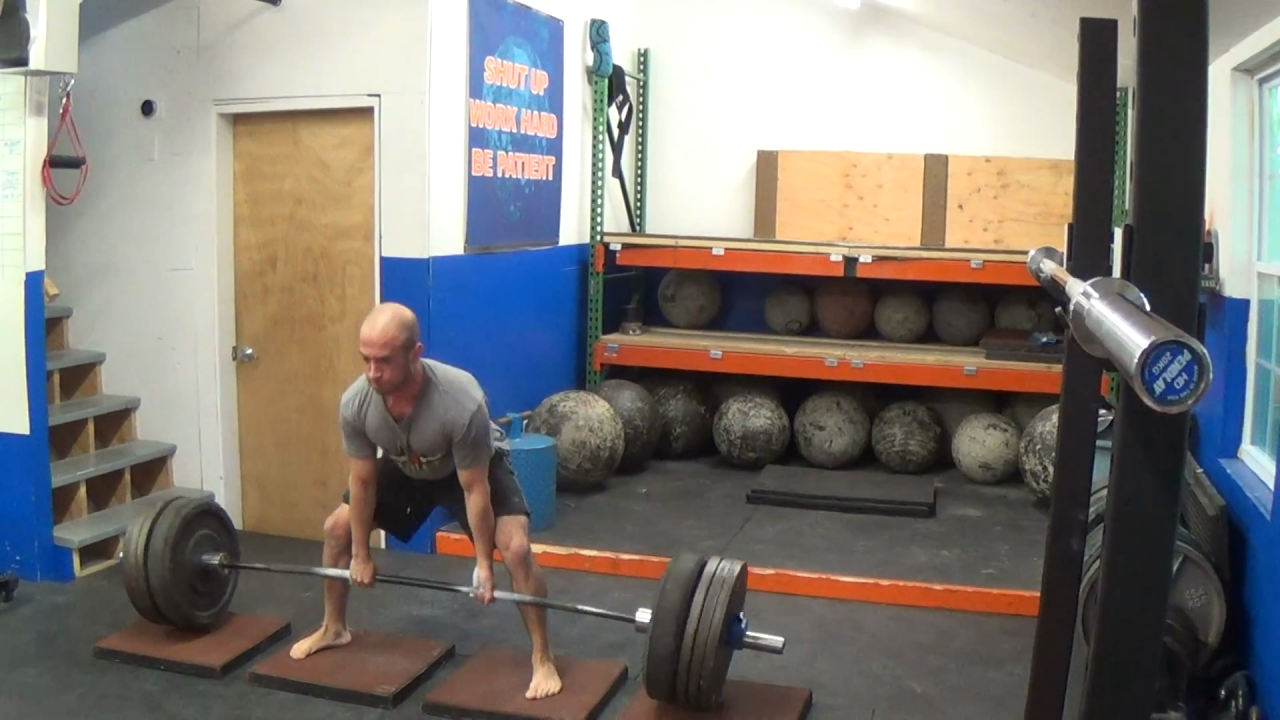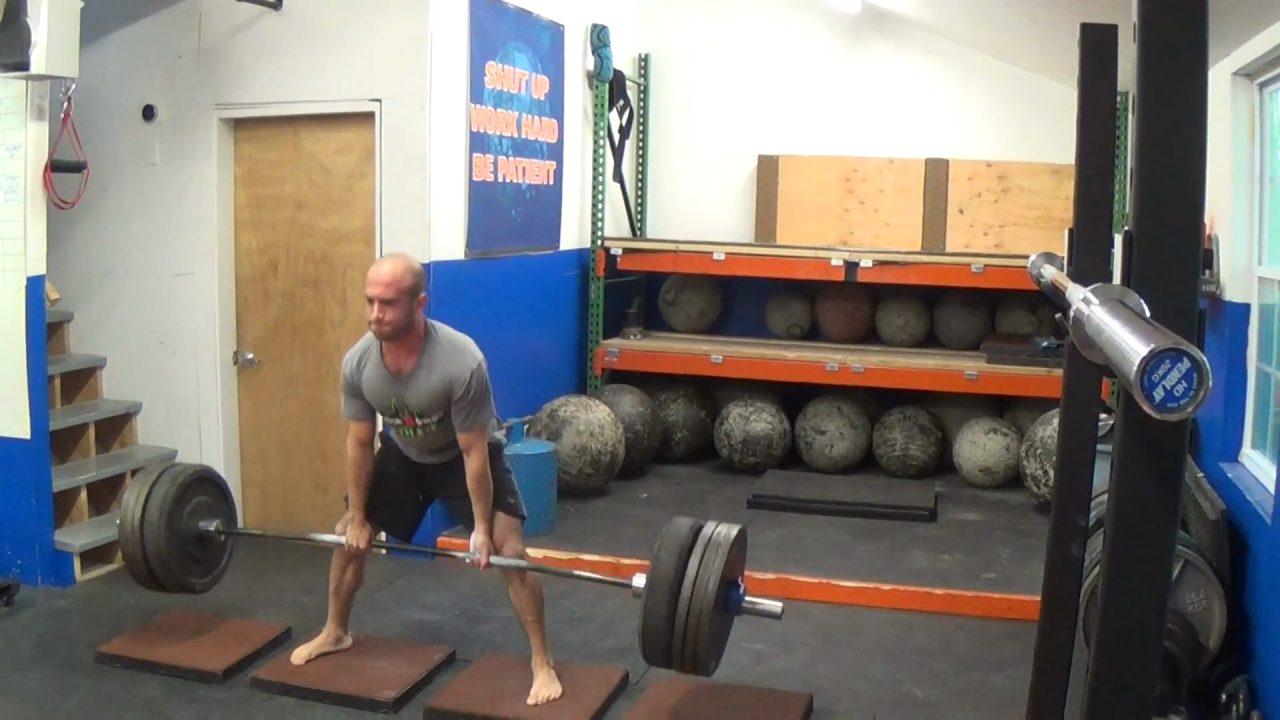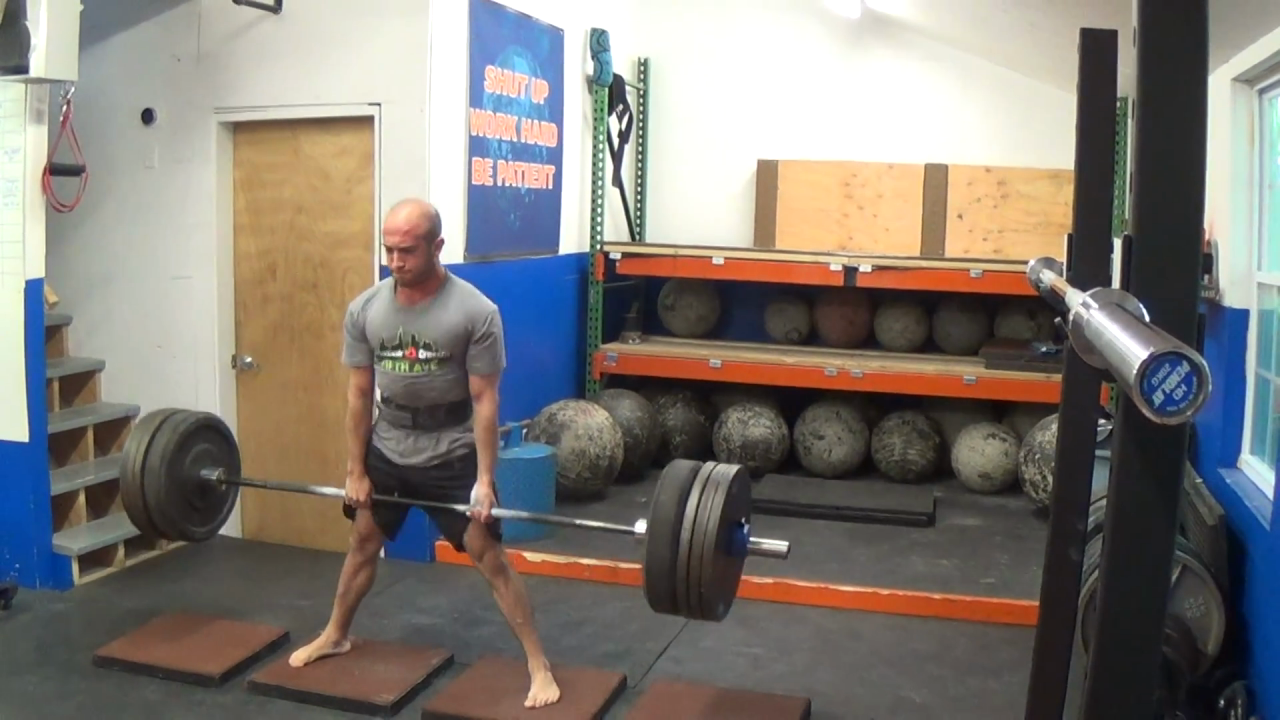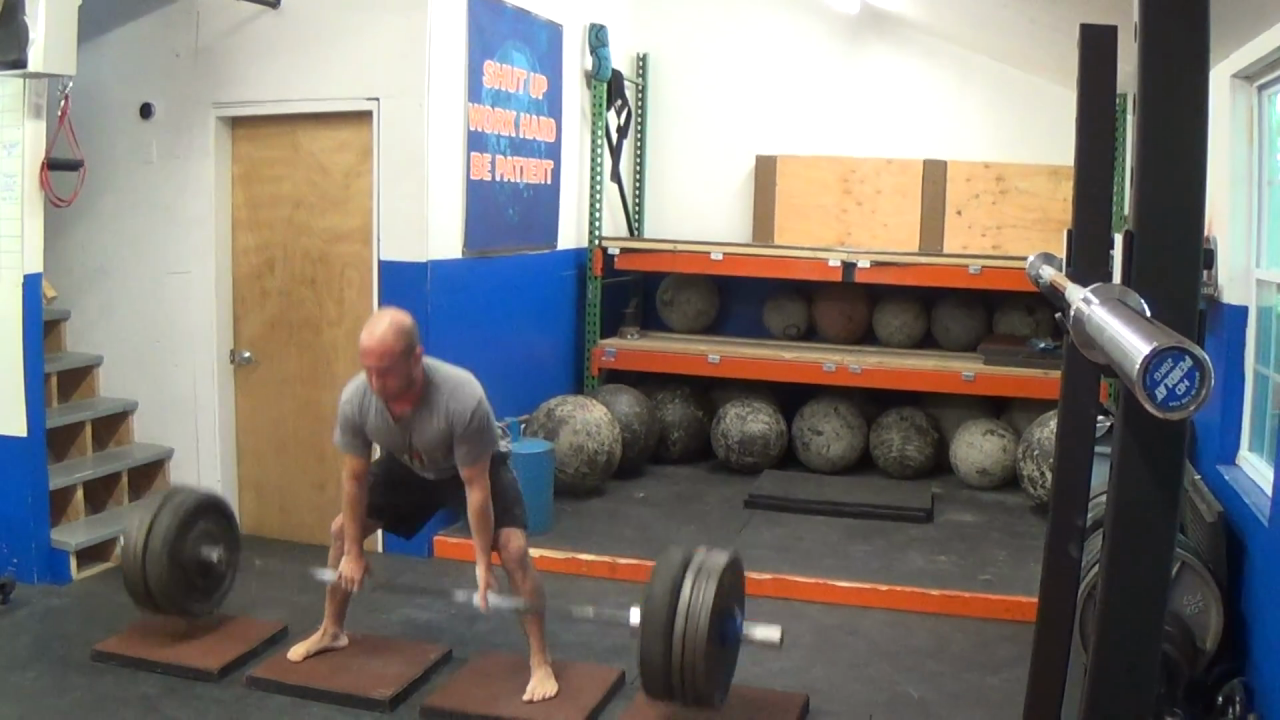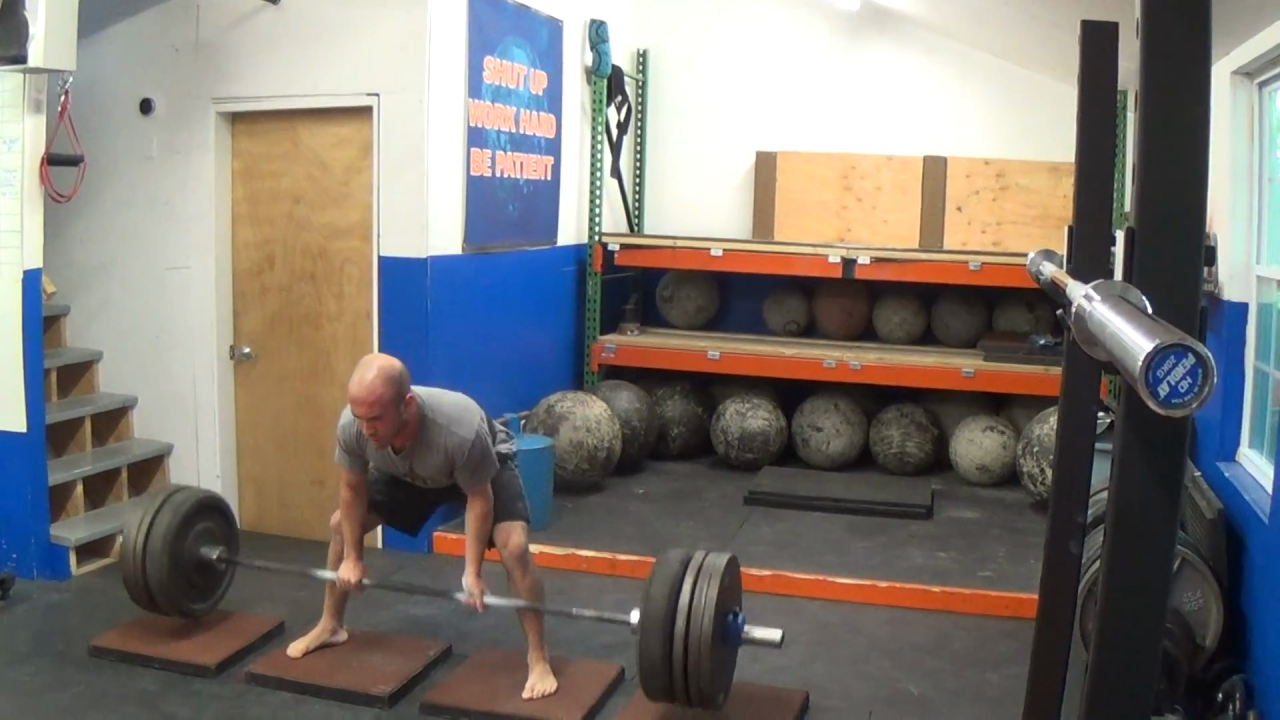
dt=0.3s
person 1, frame 1
left shoulder: (463, 402)
right shoulder: (355, 404)
left elbow: (474, 488)
right elbow: (362, 480)
left wrist: (483, 563)
right wrist: (361, 555)
left hip: (478, 465)
right hip: (404, 468)
left knee: (516, 548)
right knee: (337, 529)
left ankle: (542, 658)
right ankle: (334, 628)
person 1, frame 2
left shoulder: (461, 363)
right shoulder: (357, 362)
left elbow: (474, 451)
right elbow: (360, 444)
left wrist: (481, 529)
right wrist: (357, 518)
left hip: (465, 457)
right hip: (404, 454)
left knee: (508, 551)
right knee: (349, 539)
left ankle: (542, 665)
right ankle: (334, 633)
person 1, frame 3
left shoulder: (475, 310)
right shoulder: (365, 307)
left elbow: (485, 399)
right elbow: (359, 393)
left wrist: (485, 479)
right wrist: (355, 470)
left hip: (453, 452)
right hip: (387, 449)
left knee: (490, 560)
right knee: (362, 545)
left ankle: (539, 666)
right ankle: (335, 637)
person 1, frame 4
left shoulder: (463, 400)
right shoulder: (355, 402)
left elbow: (476, 486)
right elbow: (354, 478)
left wrist: (482, 563)
right wrist: (352, 554)
left hip: (480, 459)
right hip: (407, 466)
left knee: (514, 551)
right knee: (341, 530)
left ankle: (540, 661)
right ankle: (332, 630)
person 1, frame 5
left shoulder: (462, 427)
right shoulder: (350, 427)
left elbow: (479, 499)
right elbow: (353, 489)
left wrist: (472, 571)
right wrist: (350, 558)
left hip: (483, 467)
left knee: (514, 547)
right knee: (341, 524)
left ankle: (538, 658)
right ankle: (330, 625)
